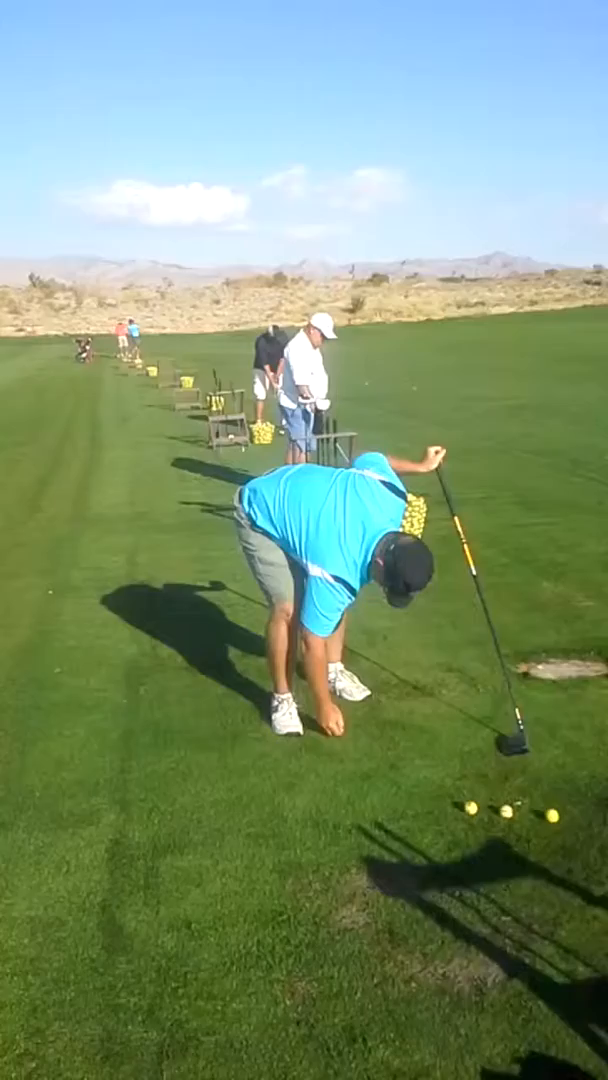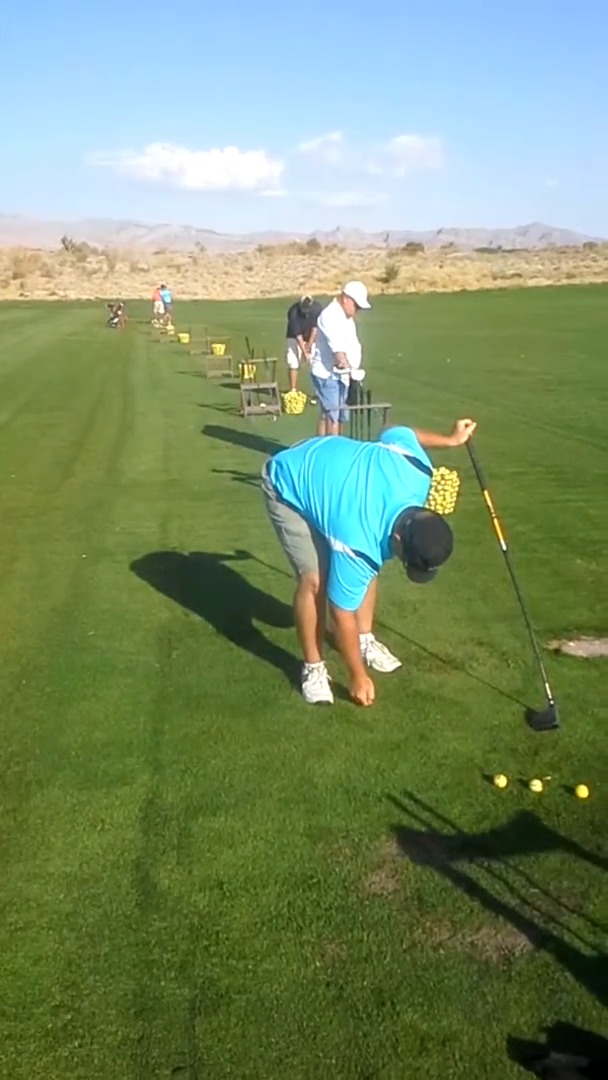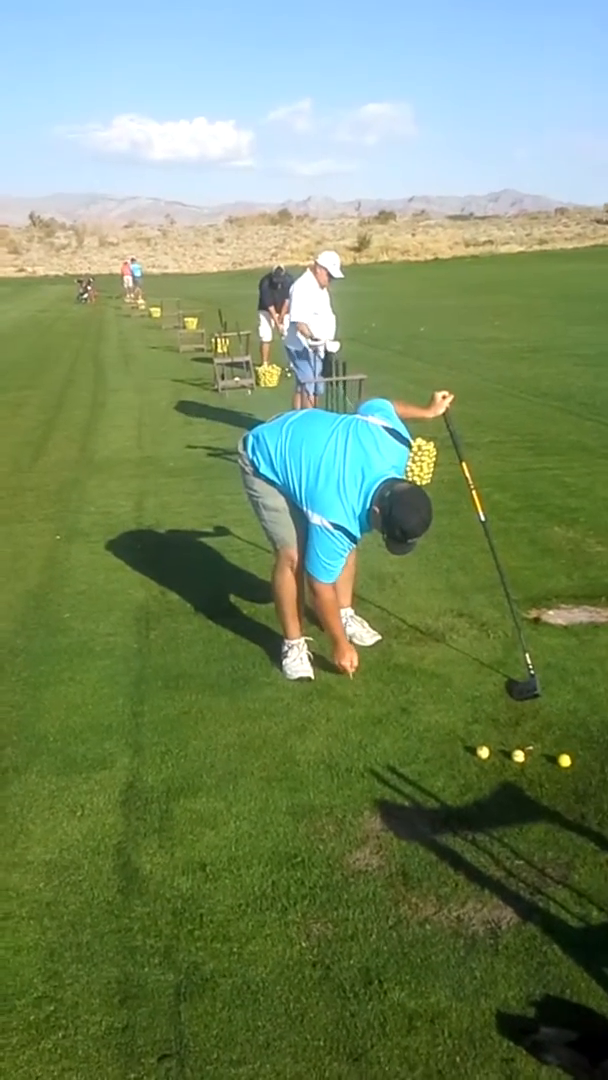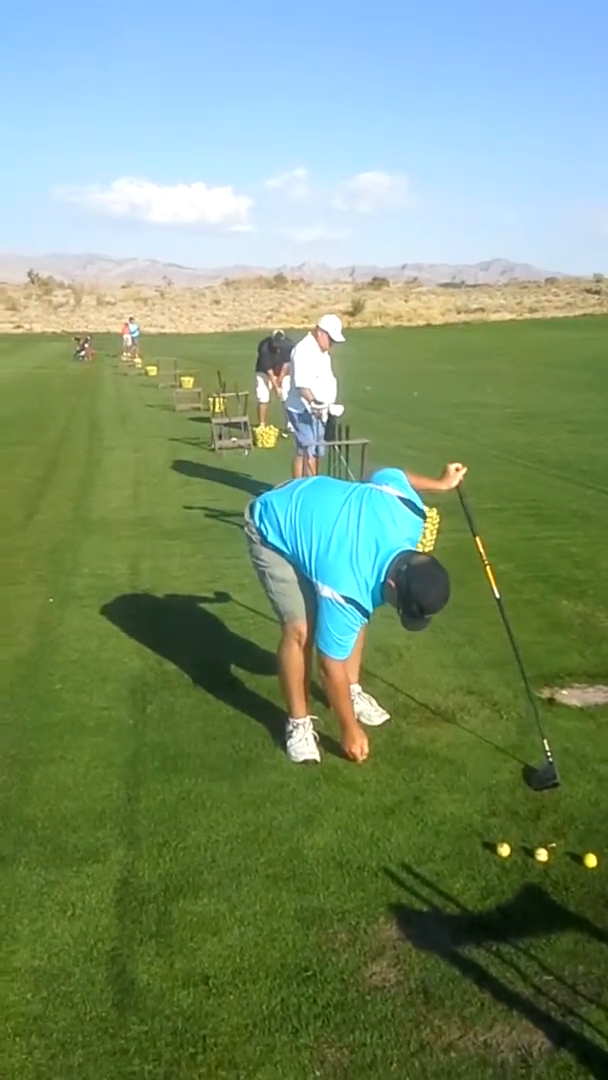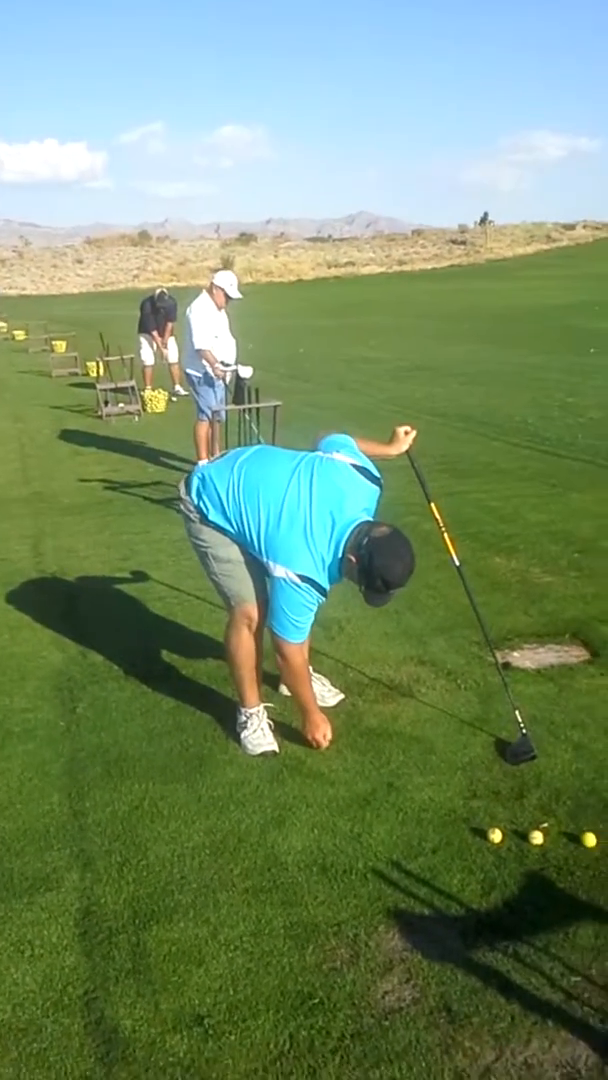
dt=1s
person 1, frame 1
left shoulder: (393, 498)
right shoulder: (337, 573)
left elbow: (370, 459)
right elbow: (312, 640)
left wrist: (420, 466)
right wrist: (325, 707)
left hip: (294, 487)
right hip: (258, 514)
left knee: (334, 602)
right knee: (288, 609)
left ankle: (334, 670)
right ankle: (282, 698)
person 1, frame 2
left shoulder: (418, 472)
right shoulder: (358, 545)
left elbow: (396, 434)
right elbow: (342, 614)
left wrist: (450, 440)
right wrist: (358, 677)
left hip: (324, 458)
right hip: (287, 486)
left knee: (365, 570)
right knee: (315, 579)
left ankle: (365, 640)
right ankle: (313, 667)
person 1, frame 3
left shoulder: (396, 444)
right shoulder: (336, 518)
left elbow: (375, 406)
right elbow: (320, 586)
left wrist: (427, 411)
right wrist: (340, 645)
right hip: (263, 460)
left knee: (345, 543)
right knee: (293, 555)
left ankle: (345, 614)
right ankle: (293, 644)
person 1, frame 4
left shoulder: (410, 514)
right shoulder: (348, 591)
left elbow: (388, 475)
right elbow: (331, 664)
left wrist: (441, 484)
right wrist: (350, 731)
right hip: (271, 528)
right knee: (301, 629)
left ankle: (352, 692)
right ankle: (298, 724)
person 1, frame 5
left shoulder: (366, 482)
right shoulder: (303, 571)
left elbow: (335, 441)
right elbow: (287, 649)
left wrist: (390, 448)
right wrist: (311, 716)
right hip: (210, 504)
right knee: (250, 611)
left ankle: (300, 676)
right ankle: (250, 712)
